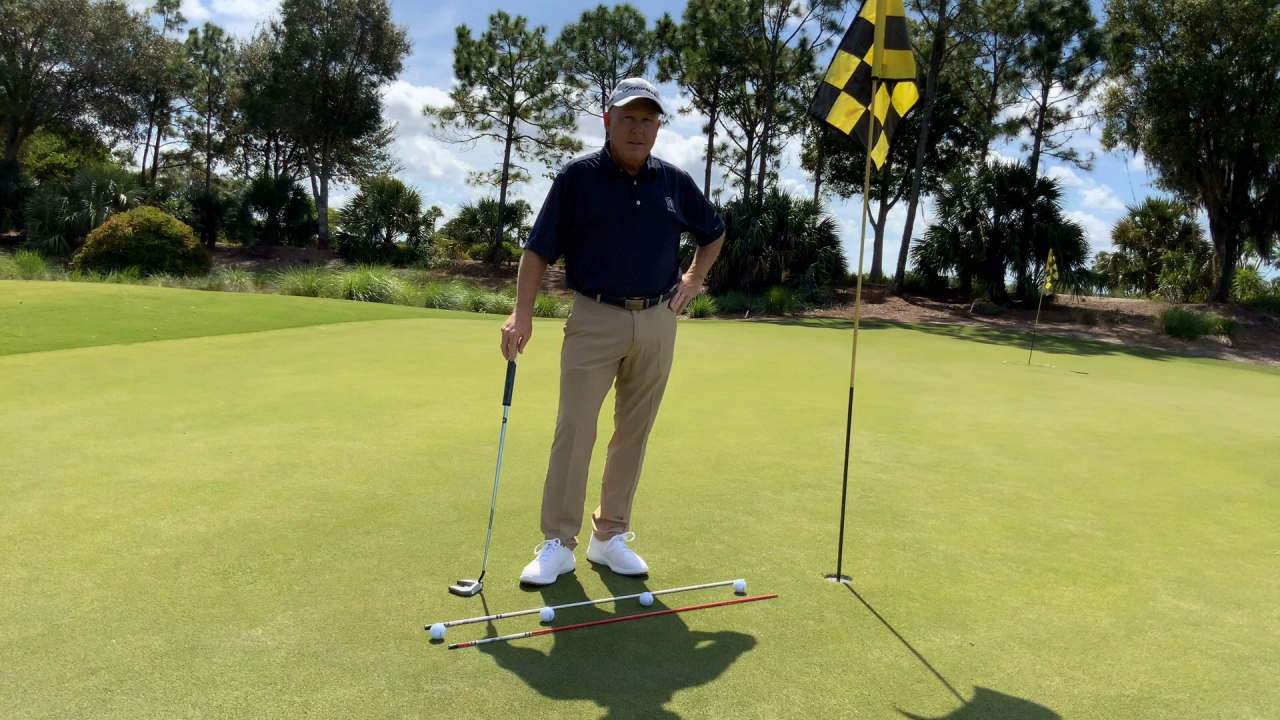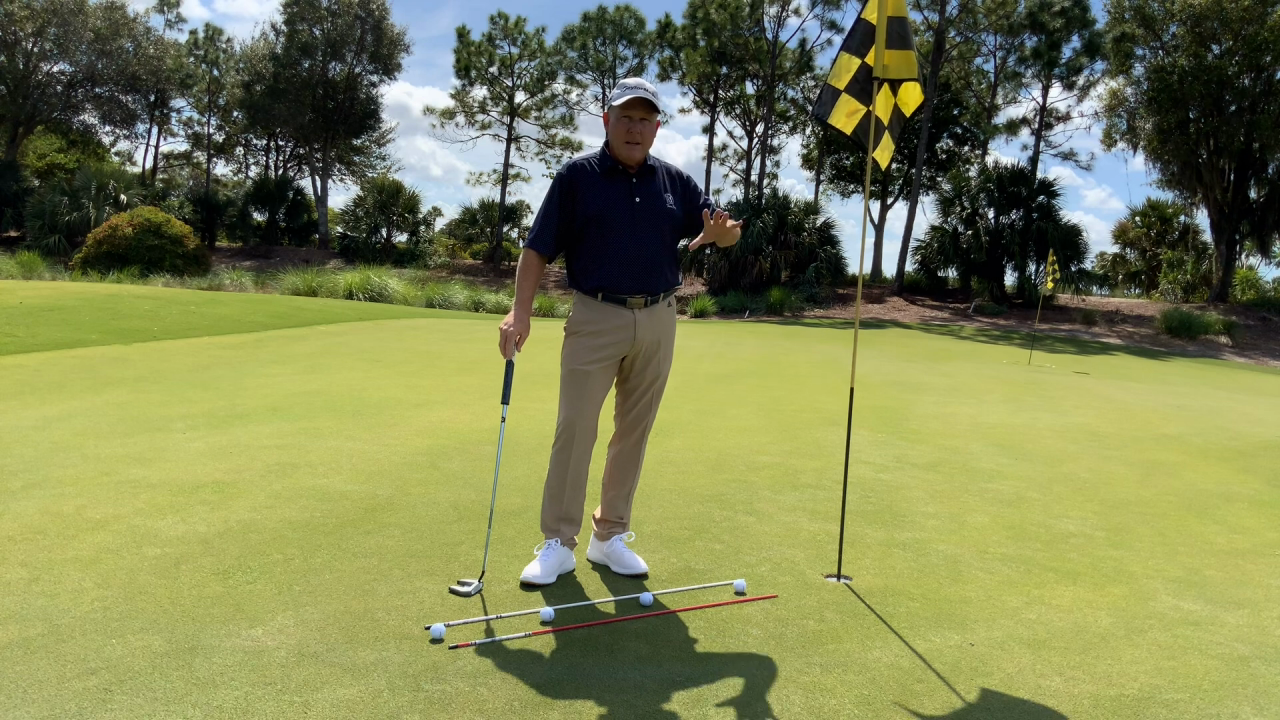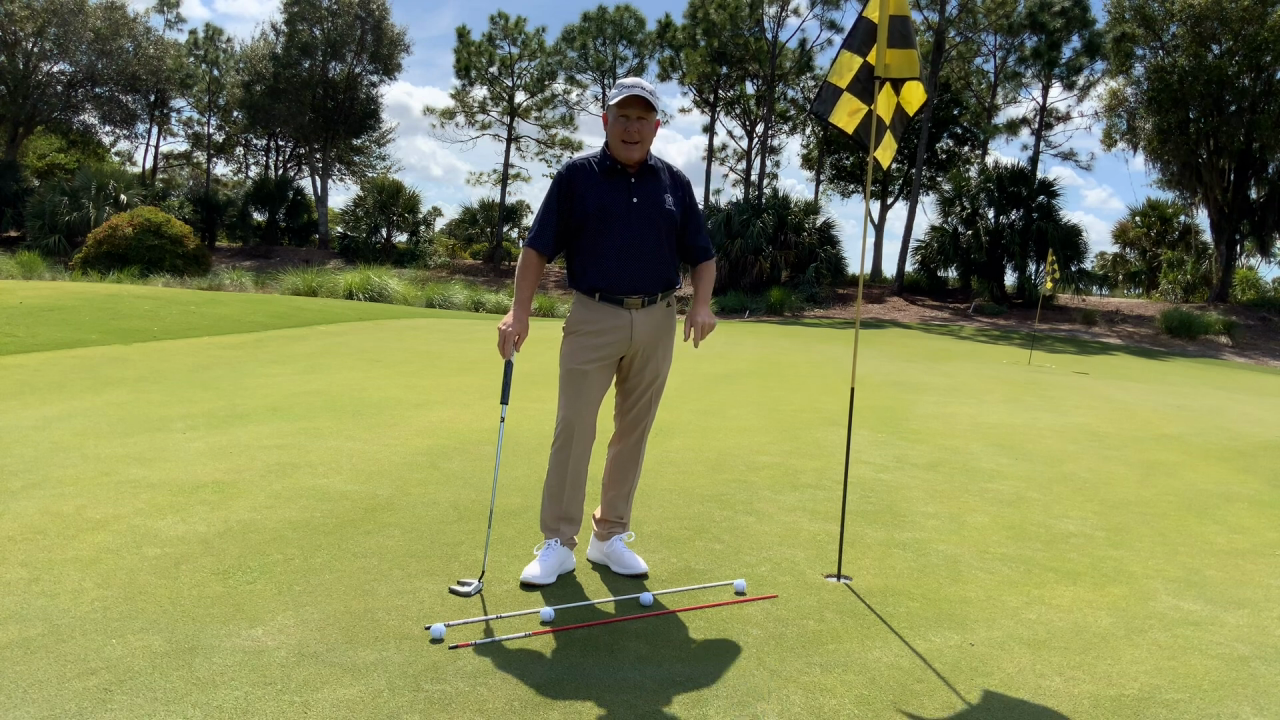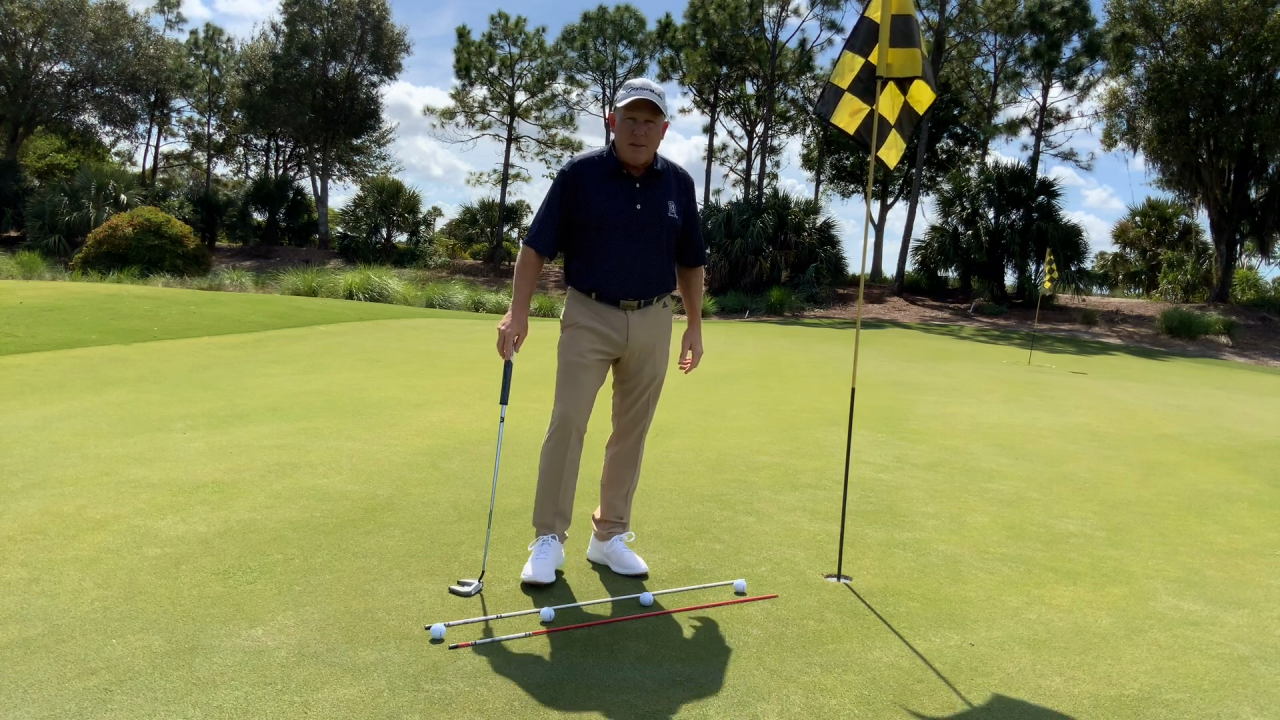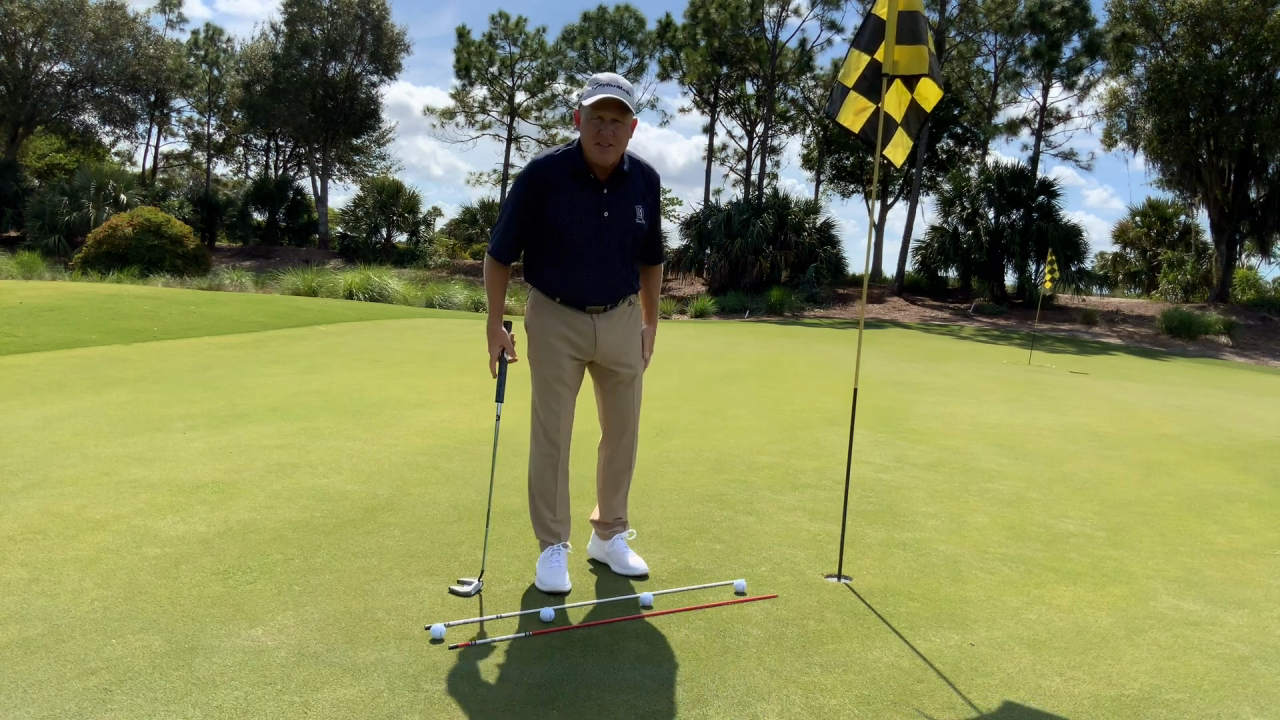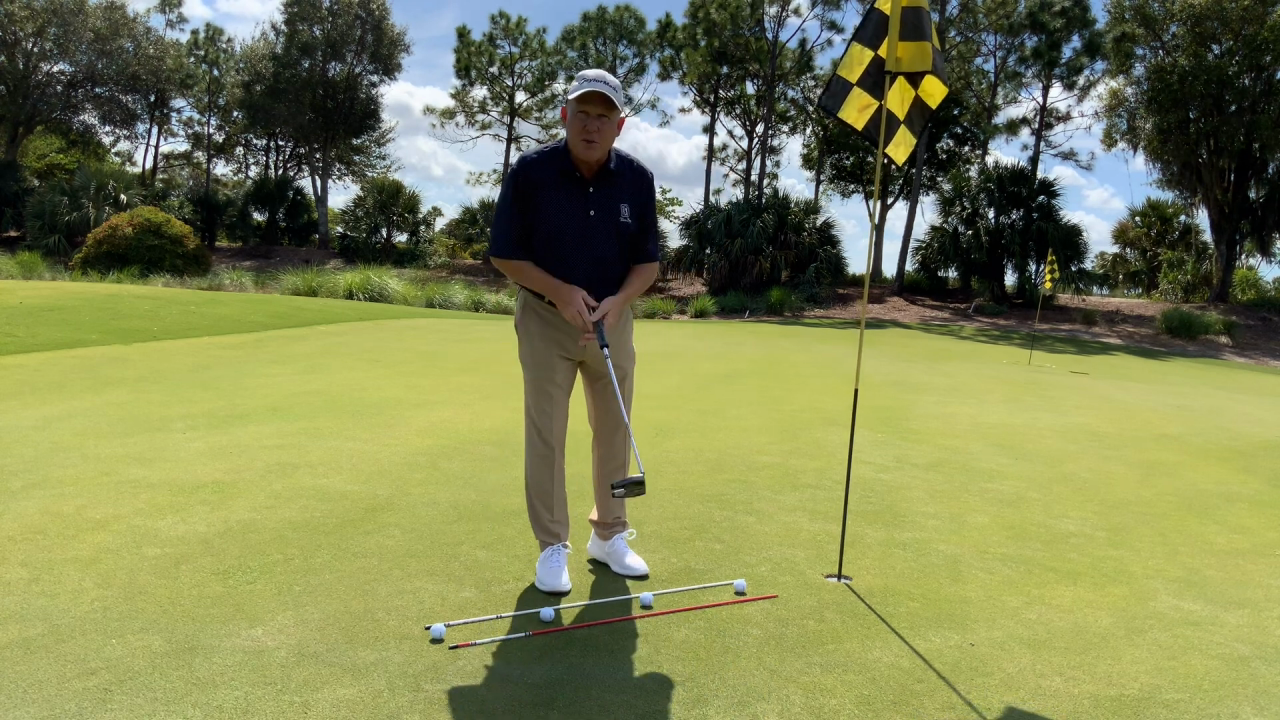
dt=0.7s
person 1, frame 1
left shoulder: (675, 181)
right shoulder: (577, 176)
left elbow: (713, 233)
right elbow: (539, 249)
left wrist: (694, 278)
right wrist: (521, 313)
left hip: (657, 321)
right hip: (595, 319)
left knee: (634, 432)
right knee: (574, 429)
left ankle: (610, 536)
right ankle: (558, 543)
person 1, frame 2
left shoulder: (675, 179)
right shoulder: (576, 175)
left elbow: (728, 236)
right elbow: (537, 248)
left wrist: (720, 226)
right wrist: (521, 312)
left hip: (657, 320)
right hip: (596, 317)
left knee: (634, 432)
right knee: (575, 429)
left ankle: (610, 535)
right ankle: (558, 542)
person 1, frame 3
left shoulder: (674, 181)
right shoulder: (576, 176)
left elbow: (701, 254)
right elbow: (537, 247)
left wrist: (703, 304)
right wrist: (519, 311)
left hip: (656, 321)
right hip: (593, 317)
left knee: (633, 432)
right knee: (573, 429)
left ankle: (610, 536)
right ankle: (558, 542)
person 1, frame 4
left shoulder: (679, 182)
right shoulder: (578, 174)
left elbow: (690, 261)
right elbow: (536, 246)
left wrist: (694, 326)
right wrist: (518, 311)
left hip: (652, 321)
right hip: (589, 317)
left knee: (631, 432)
right knee: (566, 423)
left ankle: (610, 536)
right ankle: (548, 538)
person 1, frame 5
left shoulder: (645, 179)
right shoulder: (541, 175)
left elbow: (651, 258)
right elbow: (499, 253)
left wrist: (651, 322)
right wrist: (494, 323)
left hip: (620, 320)
right hip: (555, 320)
left knee: (621, 431)
right knee: (552, 435)
left ankle: (609, 535)
right ankle: (553, 547)
person 1, frame 6
left shoulder: (637, 179)
right shoulder: (529, 172)
left elbow: (647, 259)
right elbow: (504, 255)
left wrist: (618, 301)
right wrist: (559, 290)
left hip: (610, 319)
right hip: (546, 318)
left knee: (614, 430)
right knee: (546, 435)
left ankle: (609, 535)
right ankle: (552, 547)
